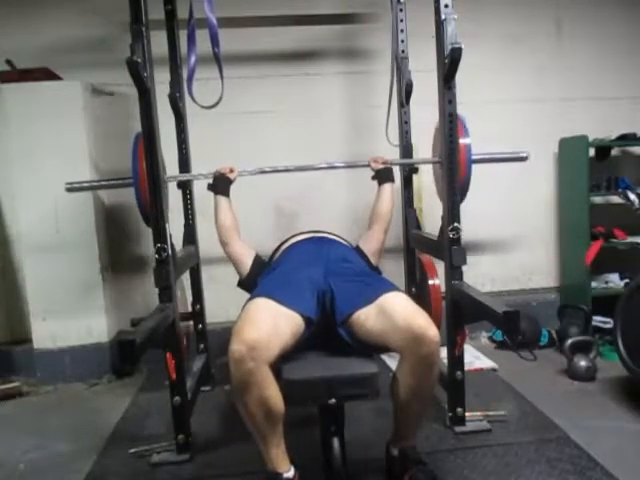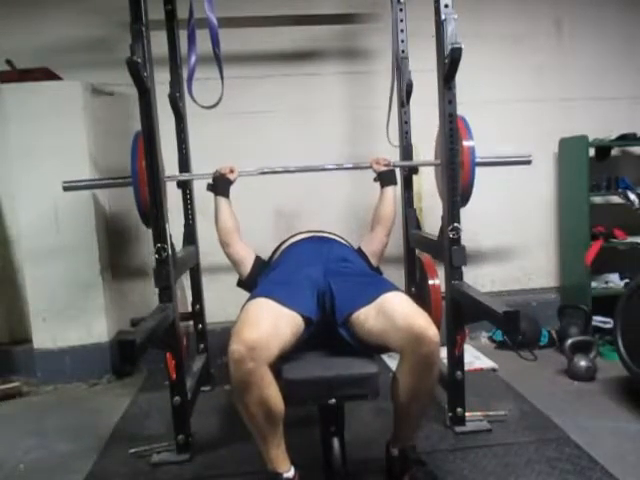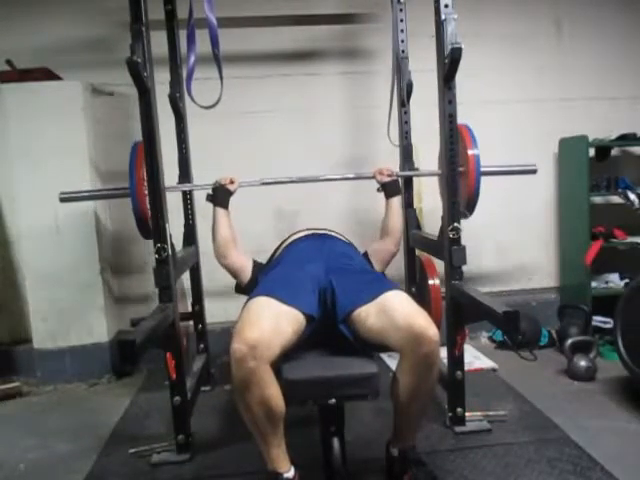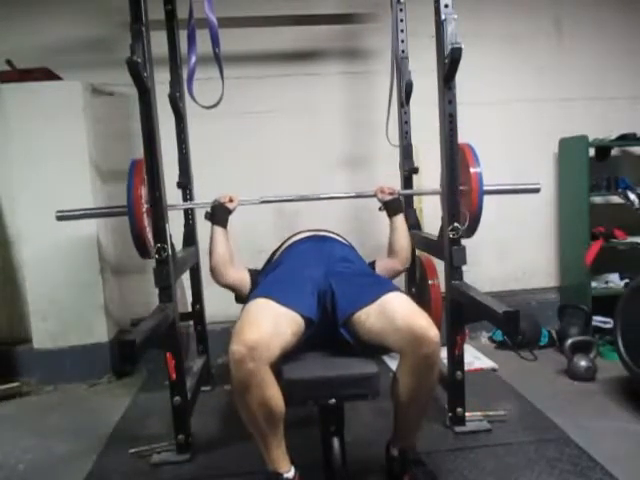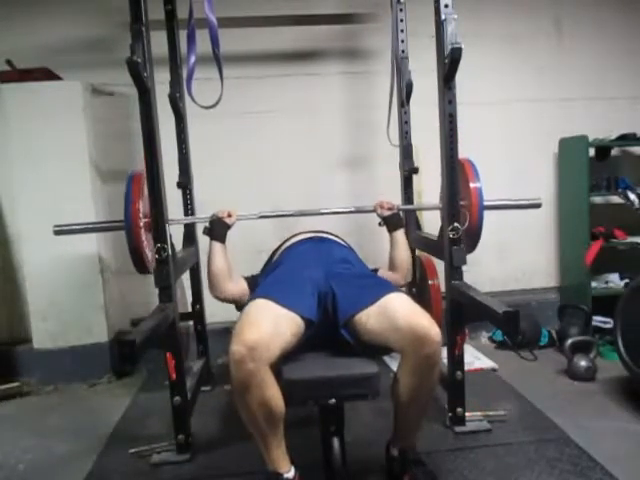
dt=0.5s
person 1, frame 1
left shoulder: (359, 258)
left elbow: (378, 229)
right elbow: (231, 241)
left wrist: (385, 179)
right wrist: (222, 191)
left knee: (425, 338)
right knee: (244, 351)
left ankle: (402, 450)
person 1, frame 2
left shoulder: (359, 261)
right shoulder: (268, 271)
left elbow: (380, 231)
right elbow: (232, 242)
left wrist: (388, 180)
right wrist: (222, 190)
left knee: (425, 338)
right knee: (244, 351)
left ankle: (402, 451)
person 1, frame 3
left shoulder: (361, 263)
right shoulder: (266, 273)
left elbow: (390, 242)
right elbow: (227, 255)
left wrist: (392, 192)
right wrist: (221, 202)
left knee: (425, 338)
right knee: (245, 350)
left ankle: (401, 452)
person 1, frame 4
left shoulder: (362, 271)
right shoulder: (267, 277)
left elbow: (399, 260)
right elbow: (224, 273)
left wrist: (395, 209)
right wrist: (220, 219)
left knee: (425, 338)
right knee: (245, 351)
left ankle: (401, 452)
person 1, frame 5
left shoulder: (354, 268)
right shoulder: (263, 284)
left elbow: (400, 276)
right elbow: (223, 288)
left wrist: (395, 224)
right wrist: (218, 234)
left knee: (426, 338)
right knee: (246, 353)
left ankle: (401, 452)
